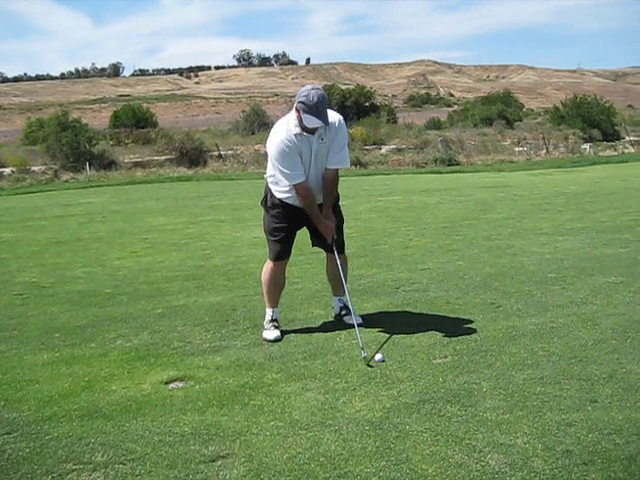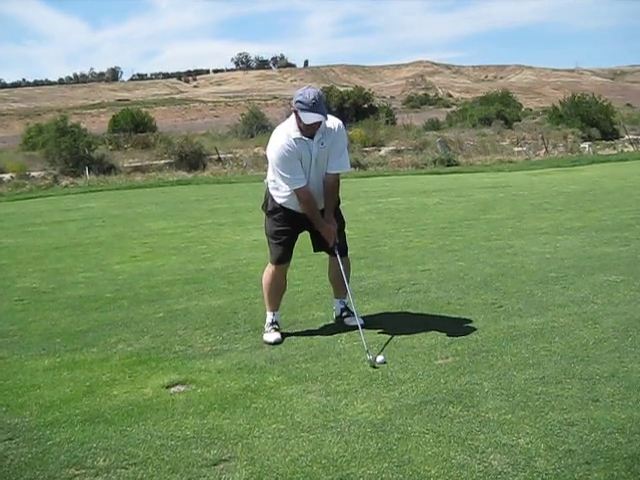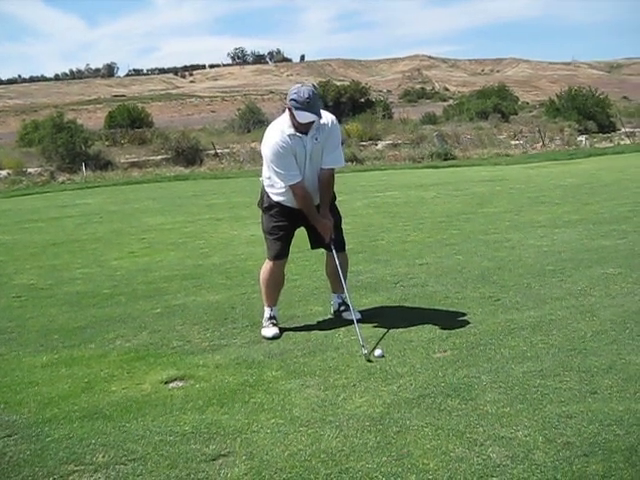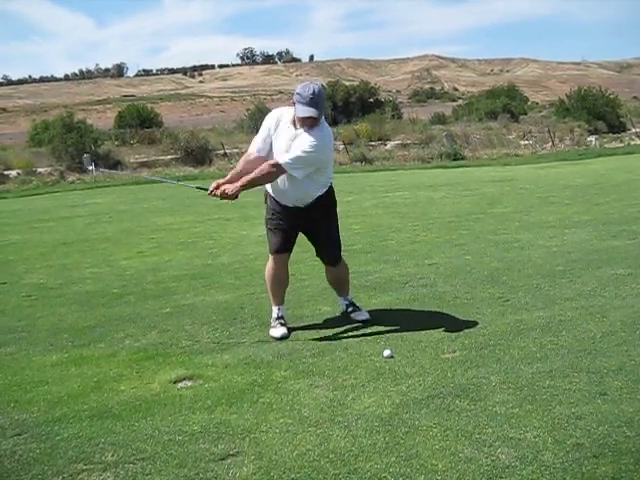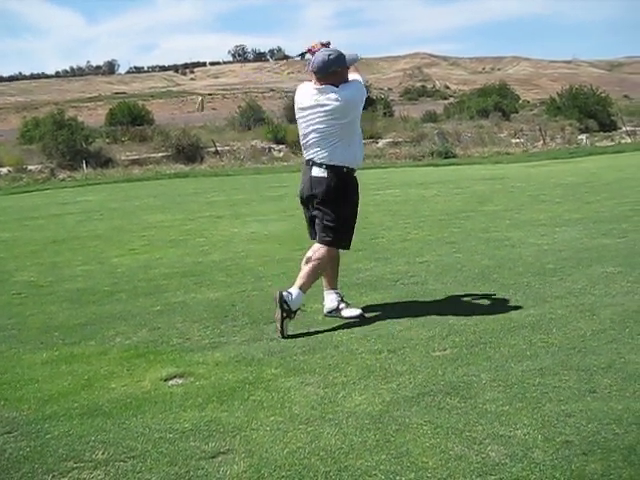
dt=1s
person 1, frame 1
left shoulder: (336, 123)
right shoulder: (282, 137)
left elbow: (331, 173)
right elbow: (301, 188)
left wrist: (328, 210)
right wrist: (319, 221)
left hip: (322, 197)
right hip: (285, 201)
left knee: (337, 251)
right knee: (277, 259)
left ankle: (340, 306)
right ankle: (271, 317)
person 1, frame 2
left shoulder: (335, 128)
right shoulder: (282, 142)
left elbow: (332, 177)
right elbow: (301, 193)
left wrist: (330, 215)
right wrist: (321, 226)
left hip: (323, 202)
right hip: (285, 206)
left knee: (340, 253)
right knee: (279, 262)
left ankle: (341, 307)
right ankle: (272, 320)
person 1, frame 3
left shoulder: (329, 124)
right shoulder: (276, 139)
left elbow: (327, 173)
right elbow: (296, 188)
left wrist: (325, 210)
right wrist: (317, 221)
left hip: (319, 198)
right hip: (281, 203)
left knee: (338, 249)
right knee: (276, 259)
left ankle: (339, 301)
right ankle: (269, 315)
person 1, frame 4
left shoulder: (319, 140)
right shoulder: (277, 116)
left elbow: (276, 168)
right elbow: (255, 155)
left wrist: (239, 187)
right wrist: (228, 180)
left hip: (316, 205)
right hip: (279, 202)
left knee: (333, 260)
right knee: (277, 258)
left ankle: (347, 302)
right ankle: (278, 315)
person 1, frame 5
left shoulder: (302, 92)
right shoulder: (348, 97)
right elbow: (355, 76)
left wrist: (321, 58)
right wrist: (325, 55)
left hip: (314, 175)
right hip: (335, 179)
left knee: (328, 240)
right knee: (327, 242)
left ankle: (332, 299)
right ankle: (292, 296)
